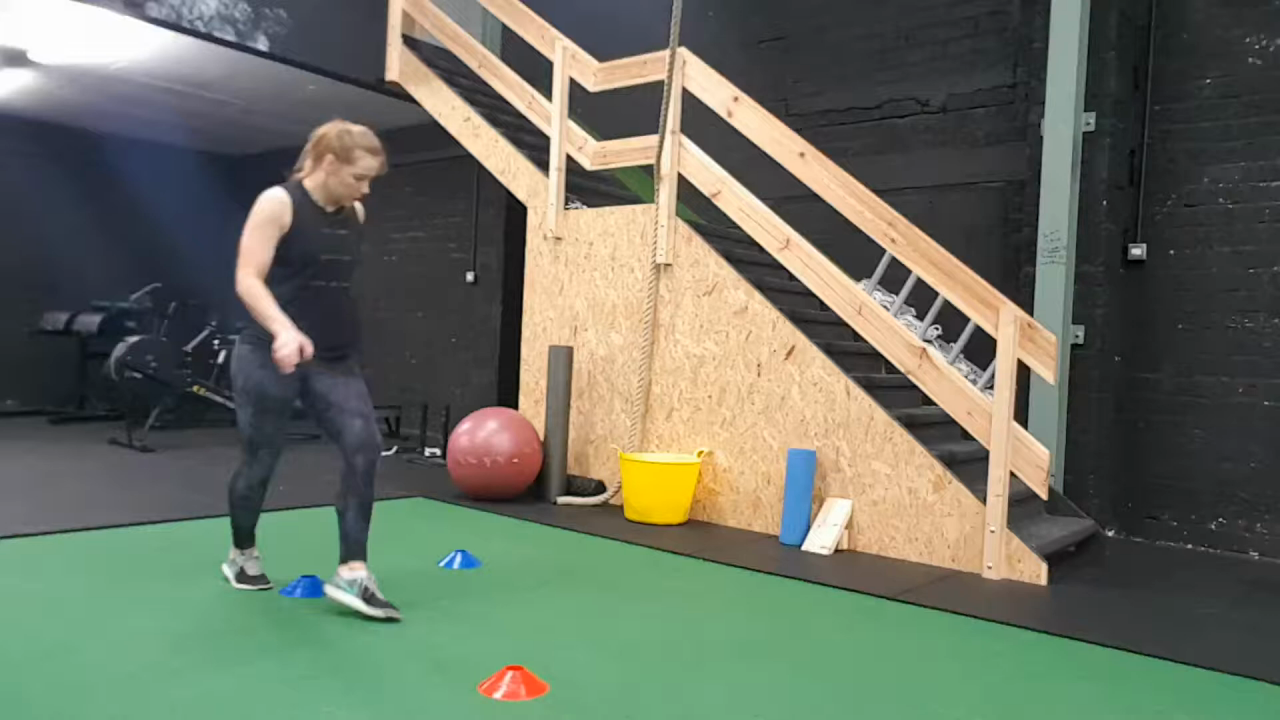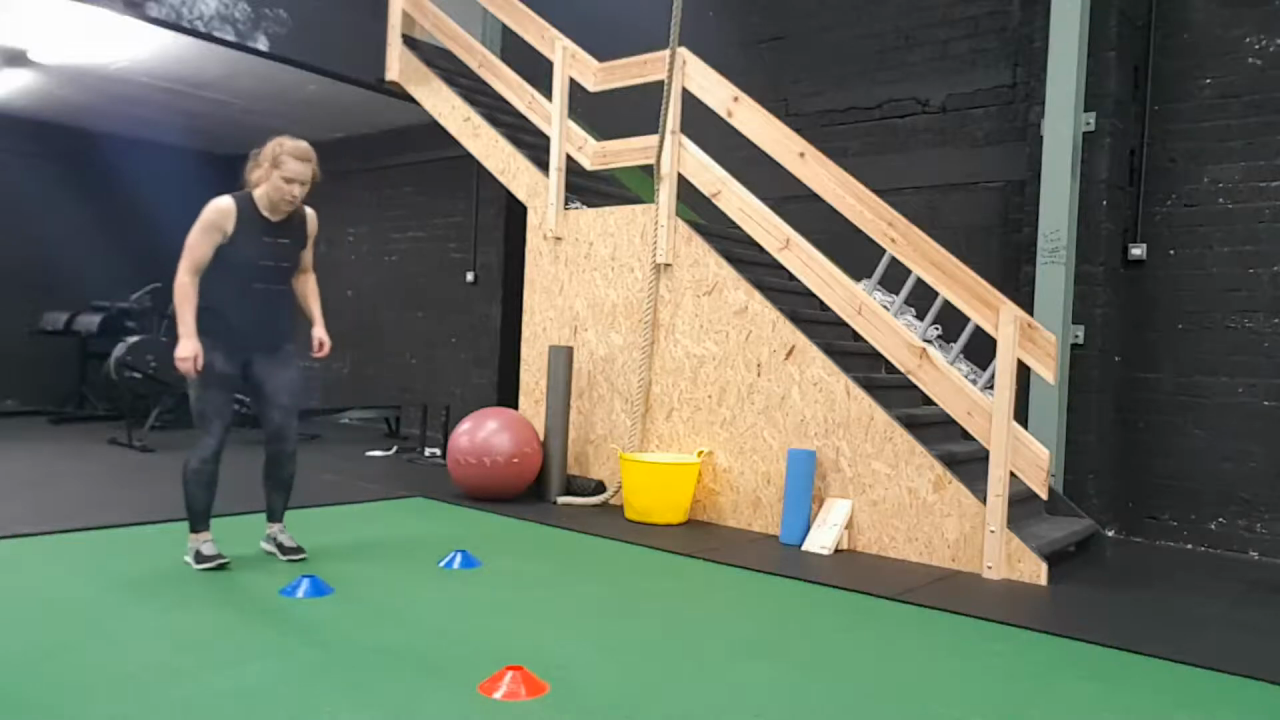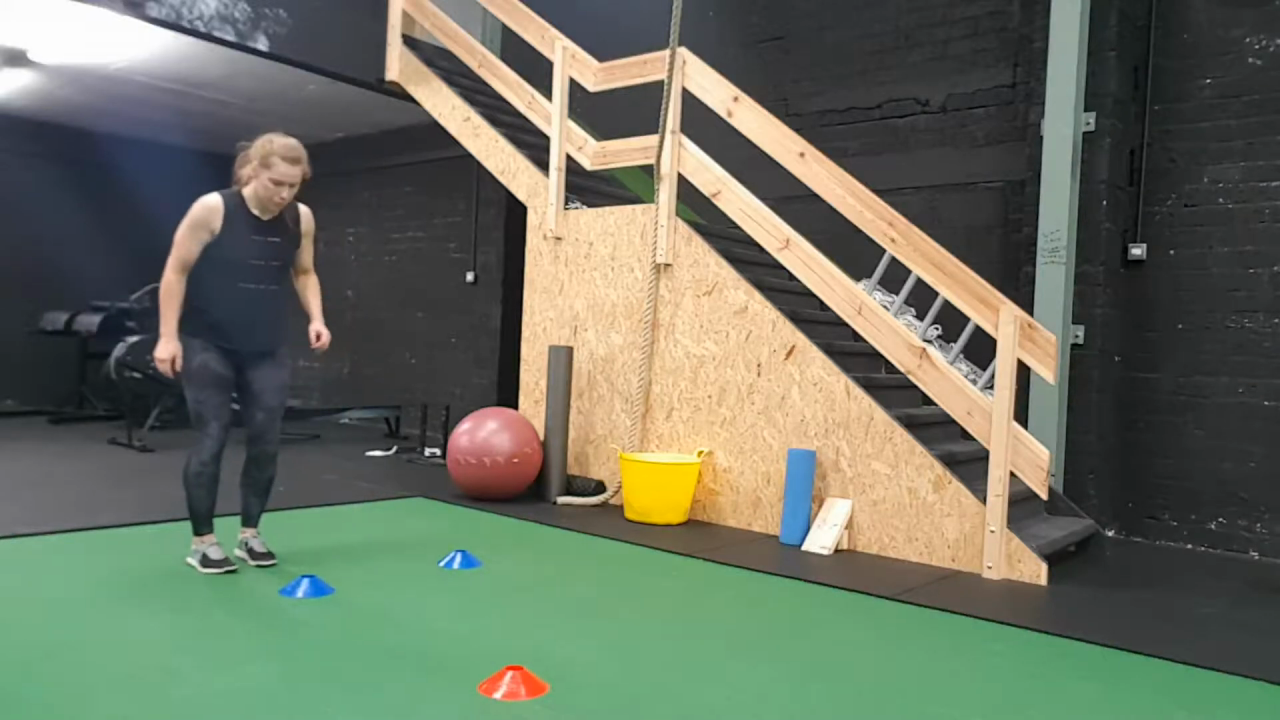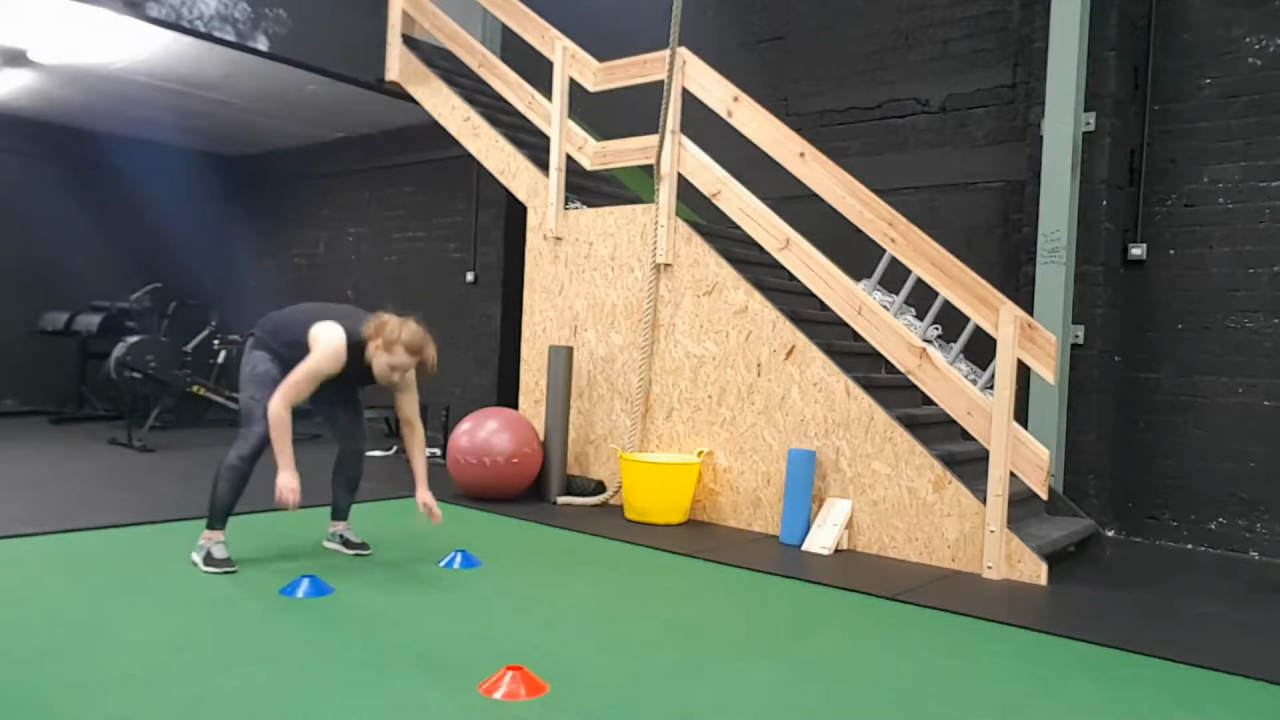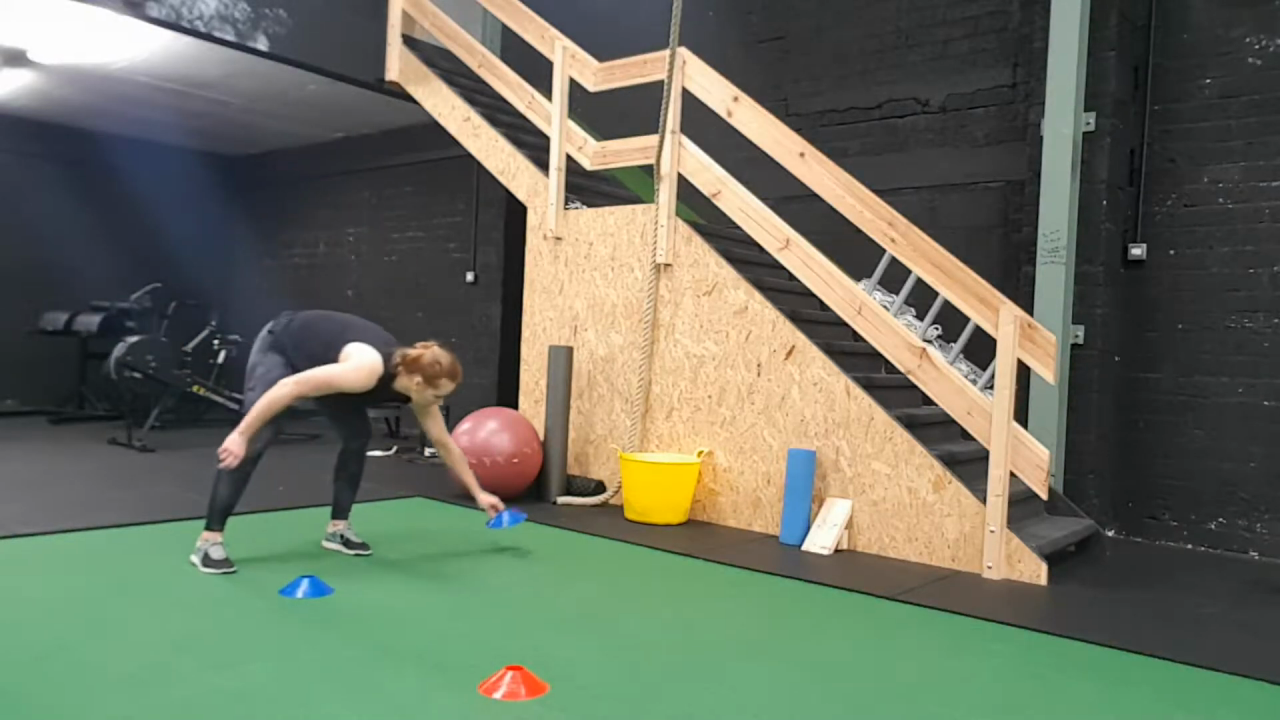
dt=1s
person 1, frame 1
left shoulder: (354, 214)
right shoulder: (277, 204)
right elbow: (248, 279)
right wrist: (284, 330)
left hip: (335, 359)
right hip: (270, 356)
left knee: (364, 448)
right knee: (261, 459)
left ankle: (353, 572)
right ankle: (241, 555)
person 1, frame 2
left shoulder: (306, 221)
right shoulder: (224, 211)
right elbow: (188, 274)
left wrist: (317, 322)
right wrist: (187, 336)
left hip: (275, 348)
right hip: (217, 345)
left knee: (284, 437)
right knee: (212, 440)
left ankle: (276, 528)
right ankle: (198, 538)
person 1, frame 3
left shoulder: (301, 219)
right shoulder: (212, 209)
left elbow: (304, 272)
right elbow: (176, 272)
left wrist: (316, 317)
right wrist: (168, 335)
left hip: (268, 350)
right hip: (208, 346)
left knee: (266, 443)
right knee: (211, 441)
left ankle: (250, 534)
right ankle: (202, 542)
person 1, frame 4
left shoulder: (398, 361)
right shoulder: (335, 347)
left elbow: (412, 423)
right elbow: (279, 402)
left wrist: (421, 487)
right wrist: (287, 470)
right hip: (270, 350)
left knee: (353, 437)
right knee: (255, 436)
left ankle: (338, 528)
right ankle: (211, 539)
person 1, frame 5
left shoulder: (415, 385)
right shoulder: (367, 371)
left elbow: (444, 443)
right elbow: (290, 387)
left wrist: (478, 492)
right wrist: (241, 432)
left hip: (315, 360)
right hip: (278, 346)
left knee: (358, 435)
right knee: (258, 439)
left ankle: (337, 528)
right ankle: (209, 540)
